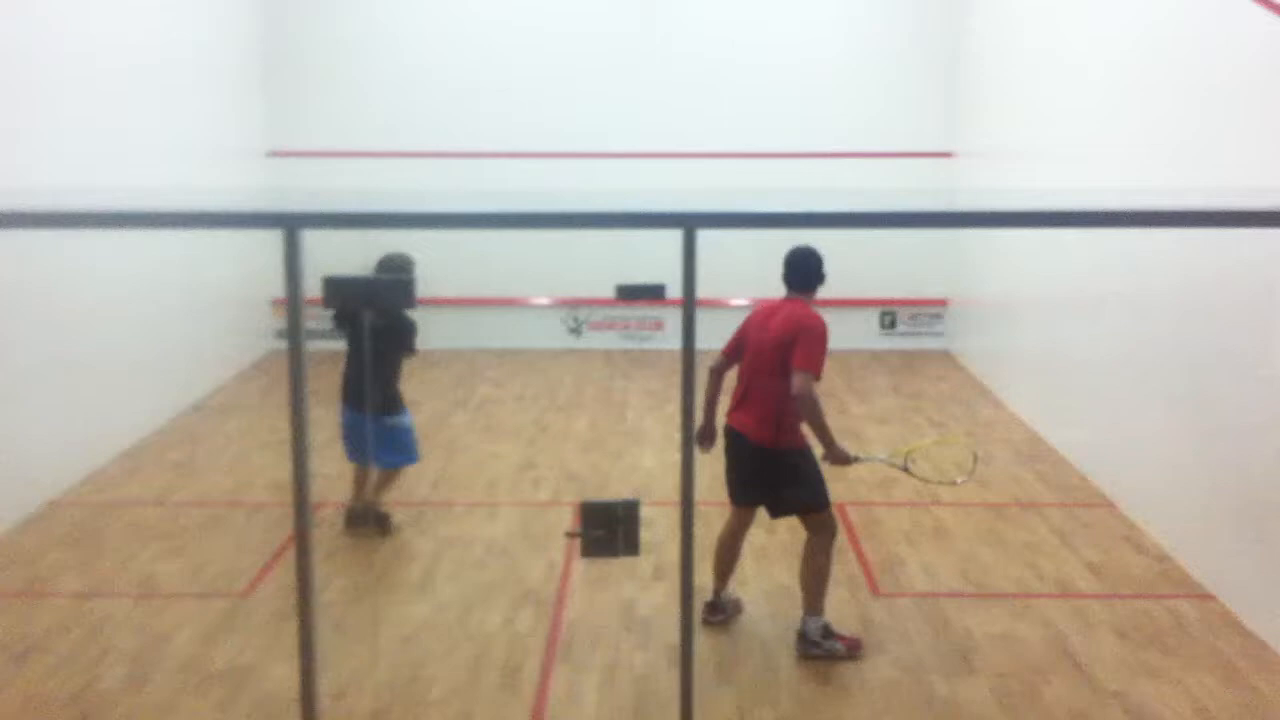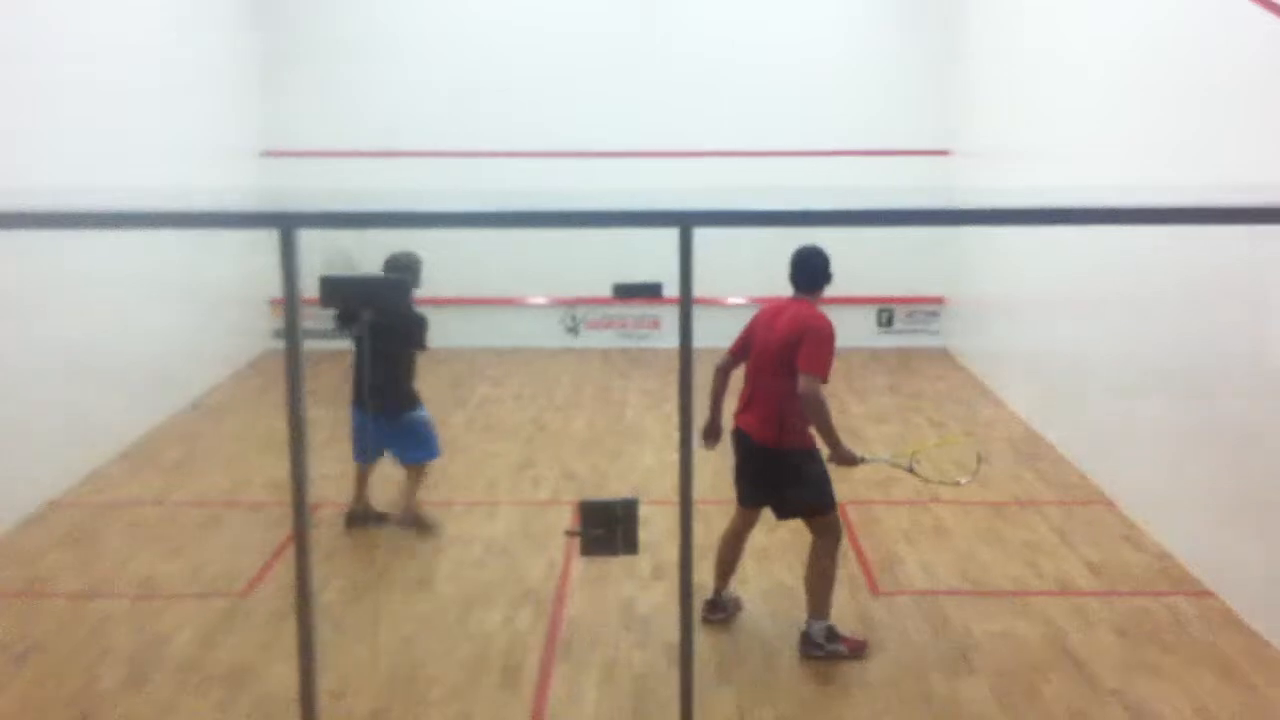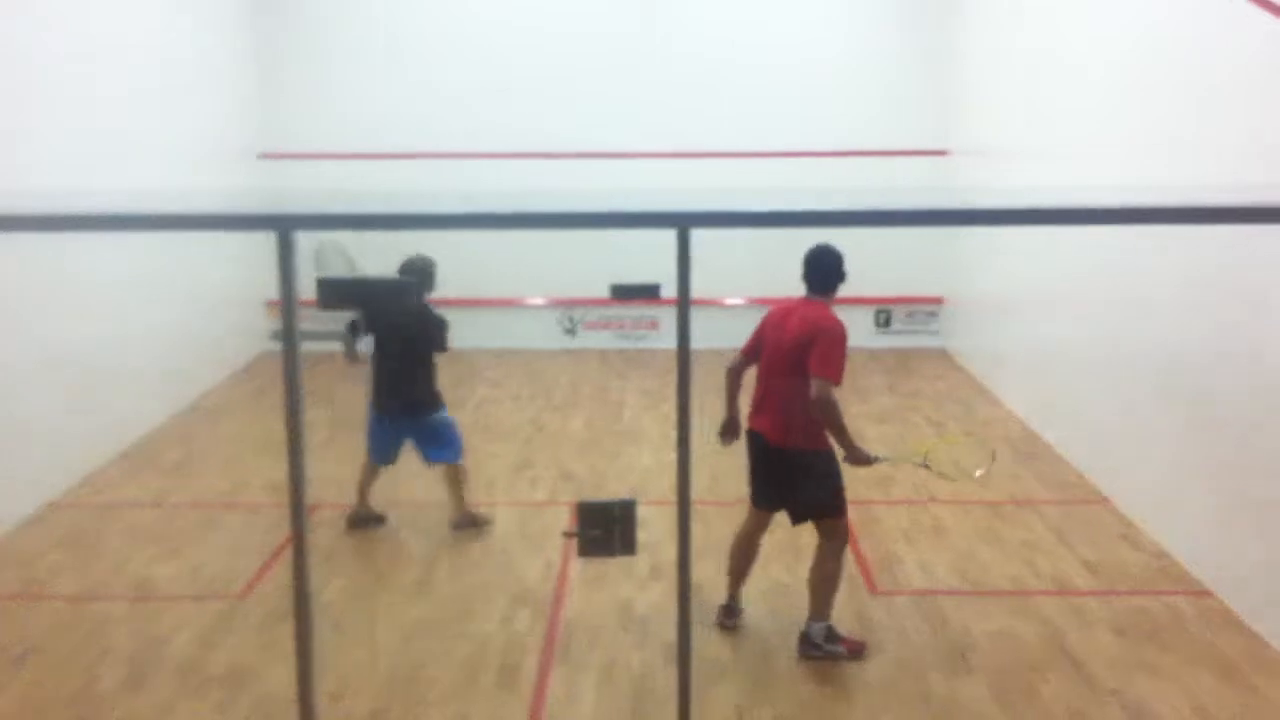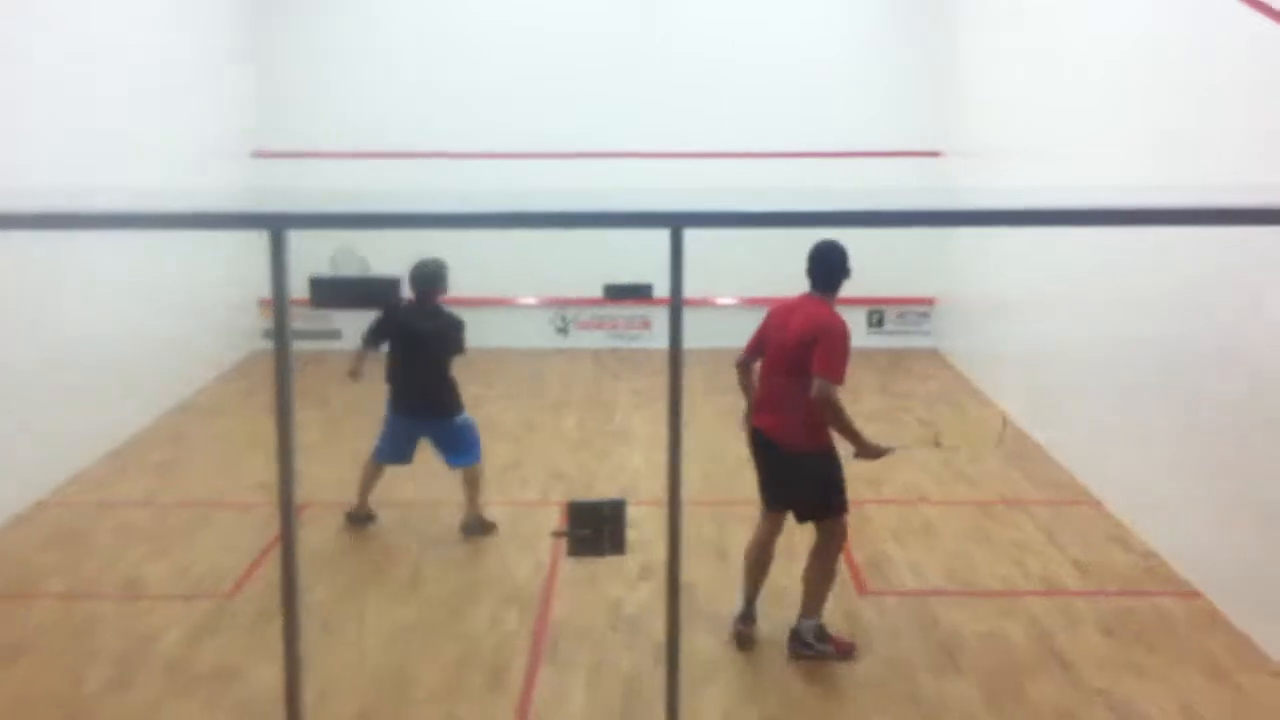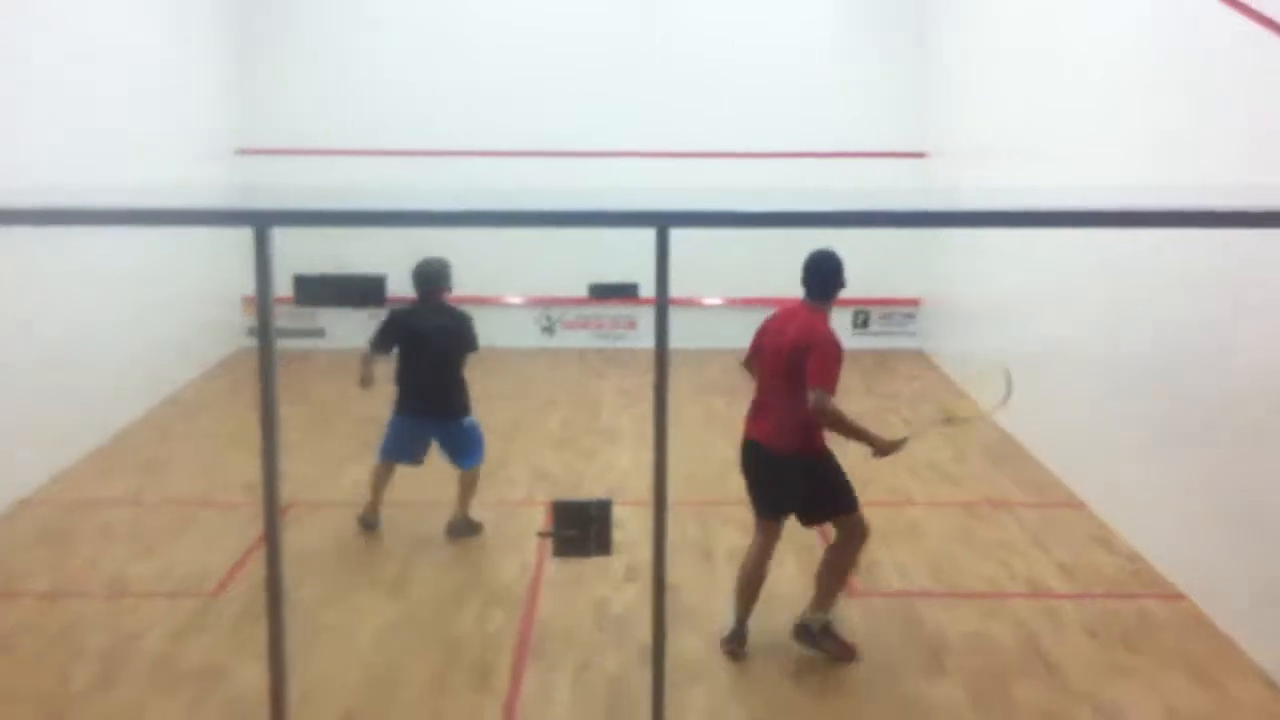
dt=0.1s
person 1, frame 1
left shoulder: (760, 314)
right shoulder: (811, 324)
left elbow: (717, 368)
right elbow: (802, 390)
left wrist: (708, 420)
right wrist: (830, 445)
left hip: (740, 433)
right hip: (778, 442)
left knee: (740, 518)
right knee: (822, 528)
left ankle: (717, 601)
right ankle: (813, 631)
person 1, frame 2
left shoulder: (766, 314)
right shoulder: (817, 325)
left elbow: (723, 366)
right elbow: (808, 392)
left wrist: (714, 417)
right wrist: (836, 447)
left hip: (748, 433)
right hip: (786, 443)
left knee: (744, 517)
right knee: (828, 531)
left ankle: (718, 599)
right ankle: (817, 632)
person 1, frame 3
left shoulder: (777, 315)
right shoulder: (830, 328)
left elbow: (736, 369)
right elbow: (820, 397)
left wrist: (732, 416)
right wrist: (849, 448)
left hip: (762, 435)
right hip: (802, 446)
left knee: (756, 519)
right knee: (835, 534)
left ankle: (730, 605)
right ankle: (817, 633)
person 1, frame 4
left shoulder: (780, 311)
right shoulder: (832, 326)
left elbow: (743, 362)
right elbow: (822, 396)
left wrist: (754, 406)
right wrist: (859, 442)
left hip: (765, 434)
right hip: (804, 444)
left knee: (770, 524)
right knee: (832, 533)
left ankle: (747, 615)
right ankle: (807, 631)
person 1, frame 5
left shoulder: (777, 319)
right shoulder: (822, 338)
left elbow: (750, 364)
right elbow: (817, 405)
right wrist: (871, 439)
left hip: (757, 444)
right hip: (799, 450)
left knee: (765, 535)
right knee: (853, 530)
left ankle: (737, 630)
right ankle: (815, 621)
person 2, frame 1
left shoulder: (355, 306)
right shoulder: (403, 323)
left elbow: (339, 322)
left hip: (353, 396)
right hip: (383, 401)
left knee: (363, 455)
right knee: (401, 458)
left ankle: (358, 506)
right ankle: (369, 504)
person 2, frame 2
right shoulder: (414, 319)
left elbow: (344, 322)
left hip: (365, 396)
right hip: (398, 399)
left knee: (367, 455)
right knee: (424, 452)
left ankle: (359, 507)
right ankle: (408, 509)
person 2, frame 3
left shoulder: (381, 311)
right shoulder: (434, 322)
left elbow: (354, 331)
left hip: (385, 402)
right hip: (423, 403)
left knee: (376, 456)
right knee: (450, 454)
left ankle: (360, 510)
right ankle: (462, 513)
person 2, frame 4
left shoulder: (393, 316)
right shoulder: (452, 324)
left elbow: (367, 346)
left wrist: (357, 365)
left hip: (403, 404)
right hip: (442, 406)
left knee: (381, 456)
right knee: (469, 456)
left ankle: (360, 508)
right ankle: (473, 517)
person 2, frame 5
left shoulder: (400, 318)
right shoulder: (460, 321)
left elbow: (373, 353)
left wrist: (365, 372)
left hip: (411, 406)
right hip: (452, 406)
left knee: (389, 457)
right knee: (471, 459)
left ankle: (371, 512)
right ankle: (460, 520)
